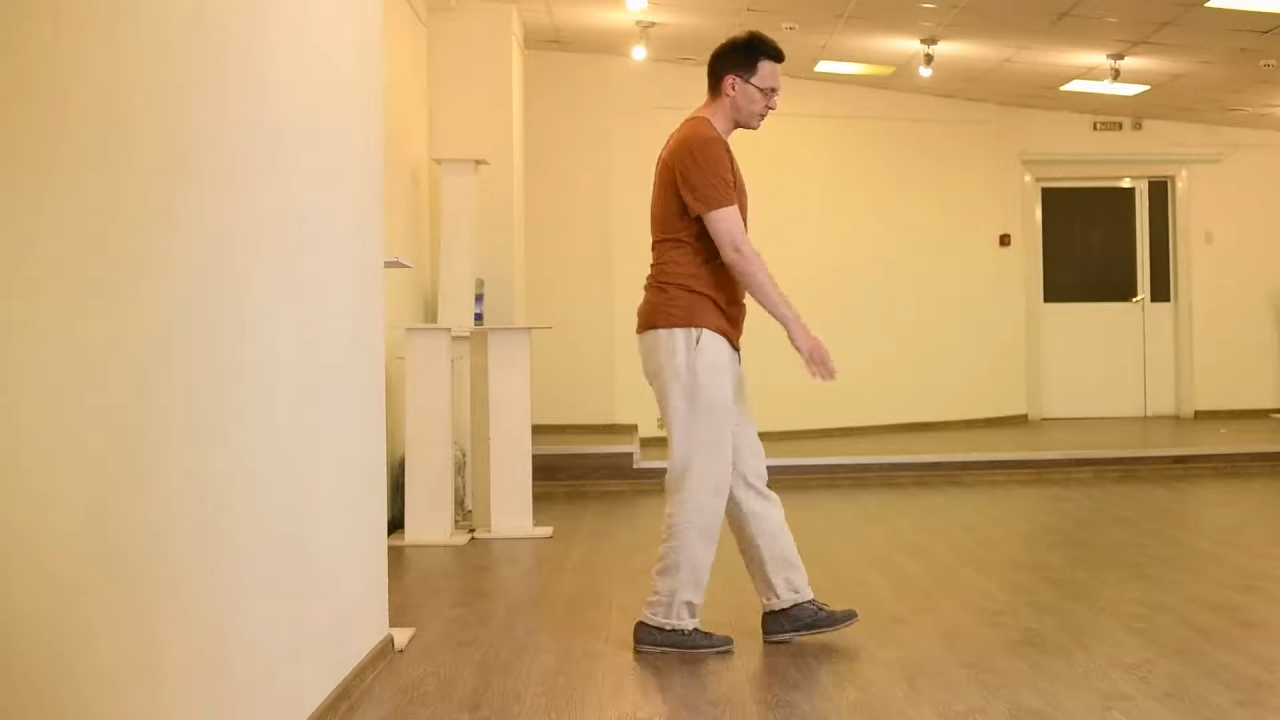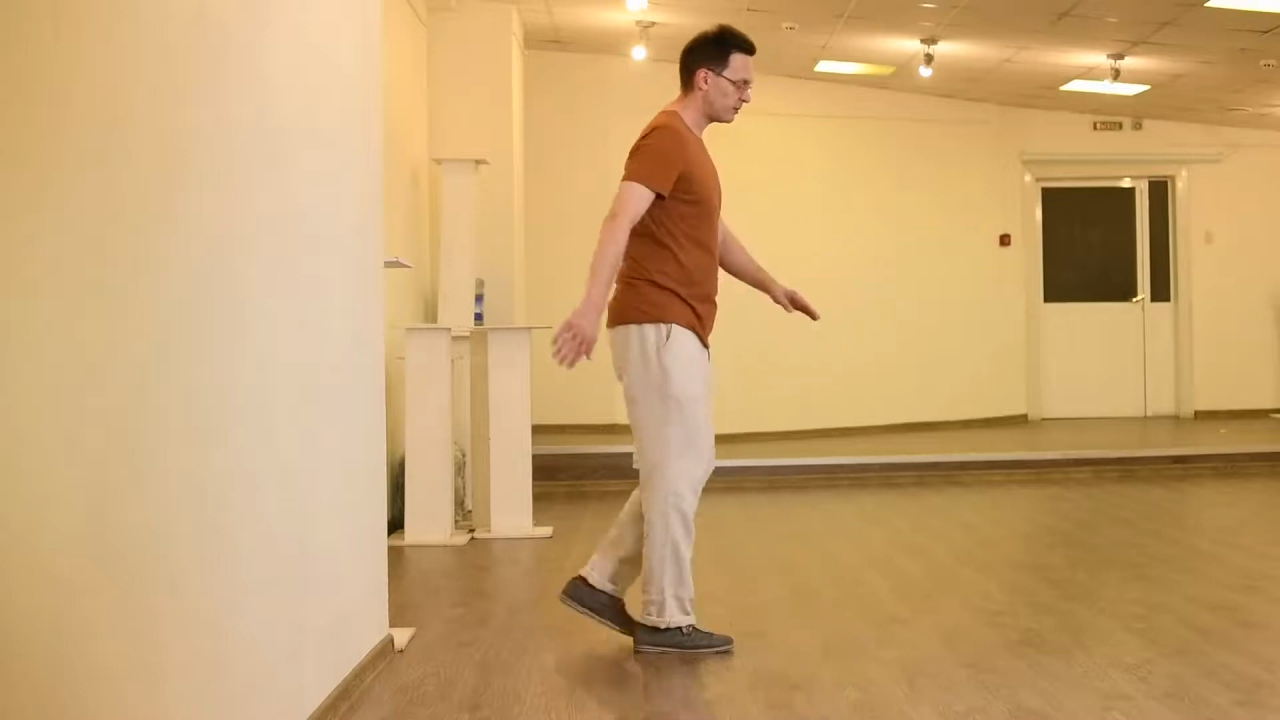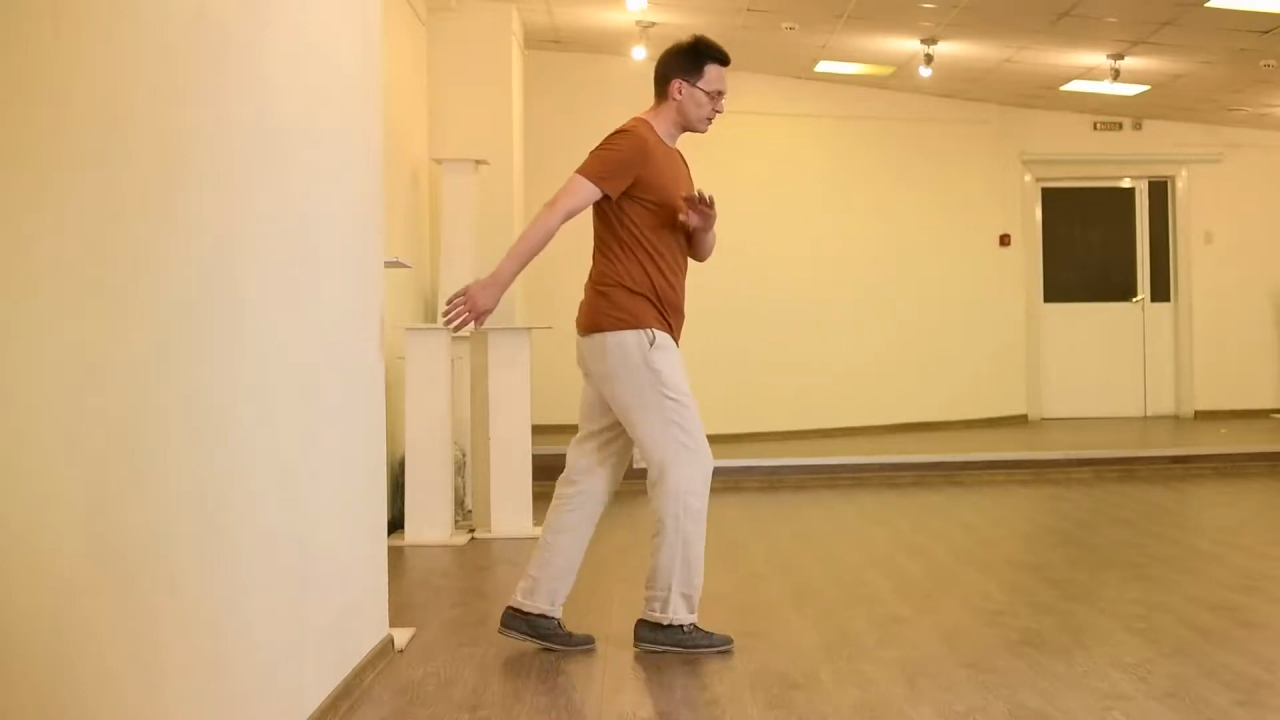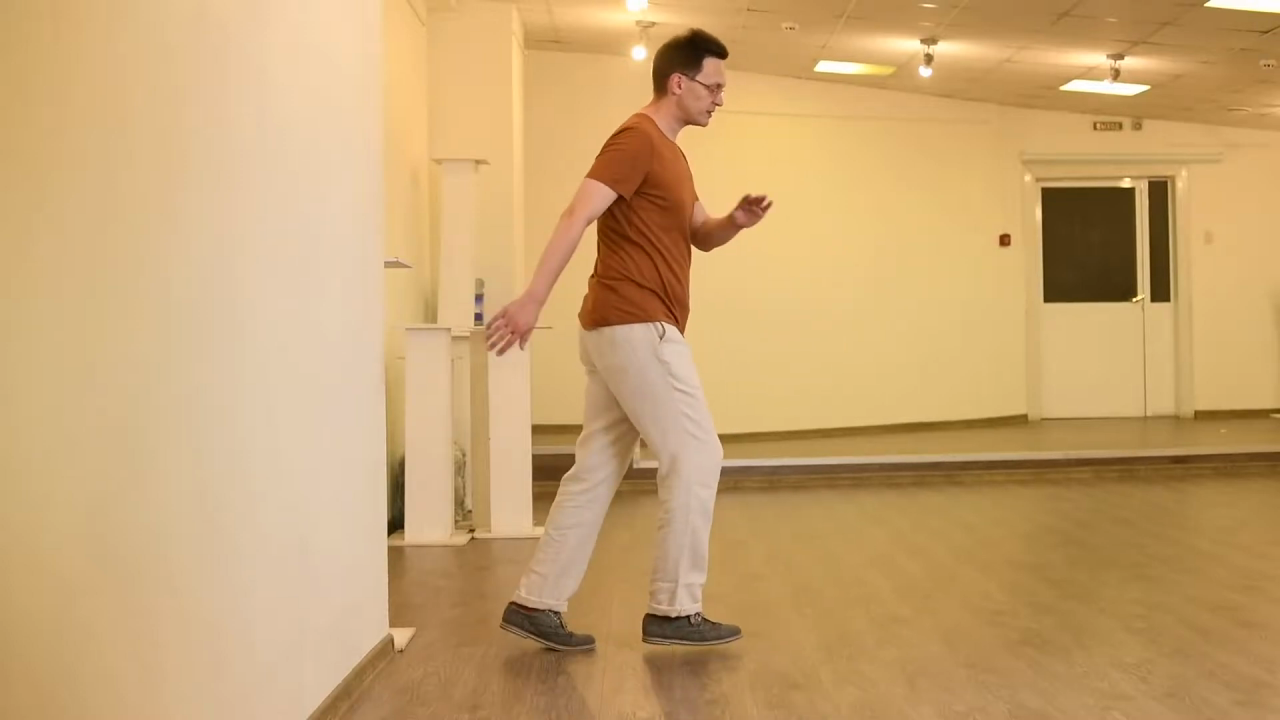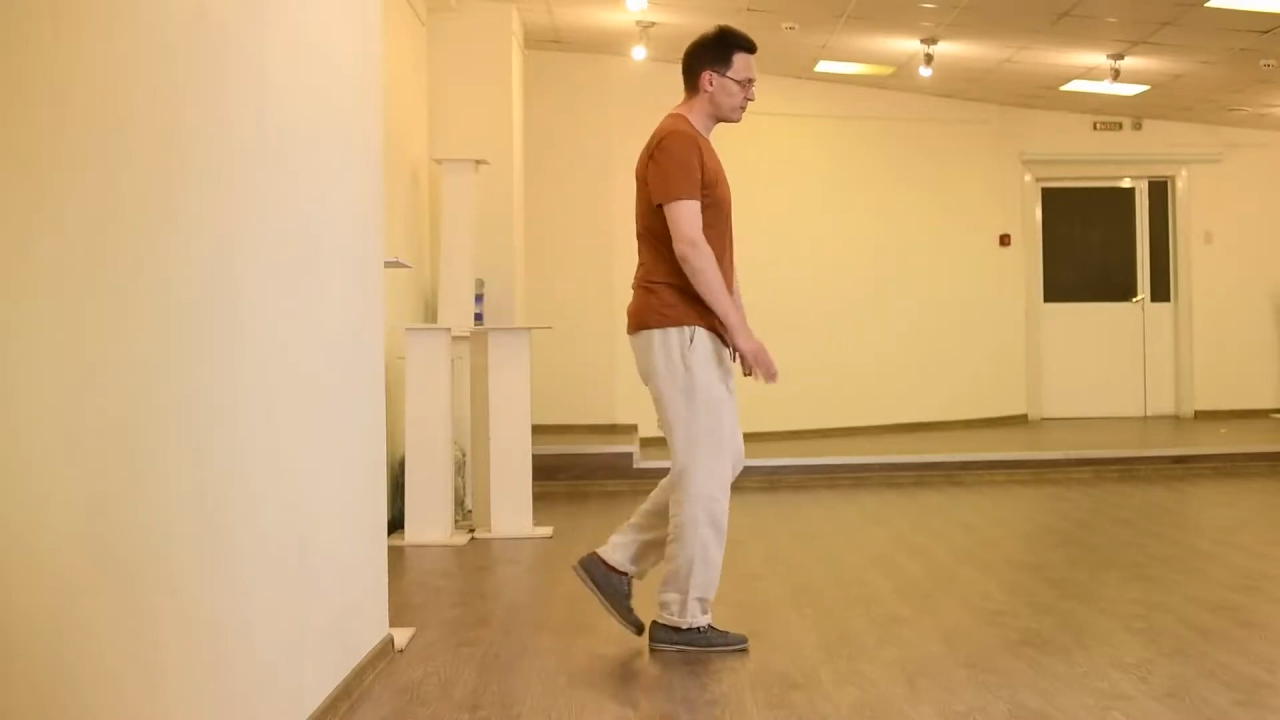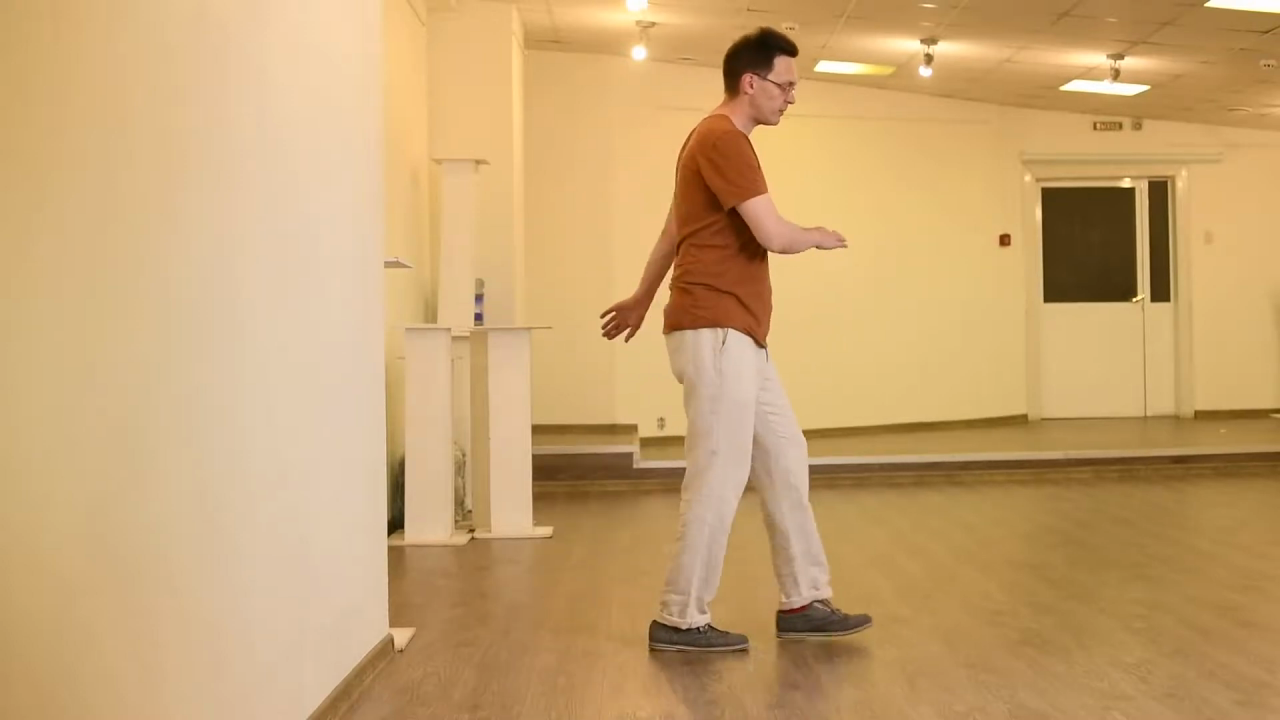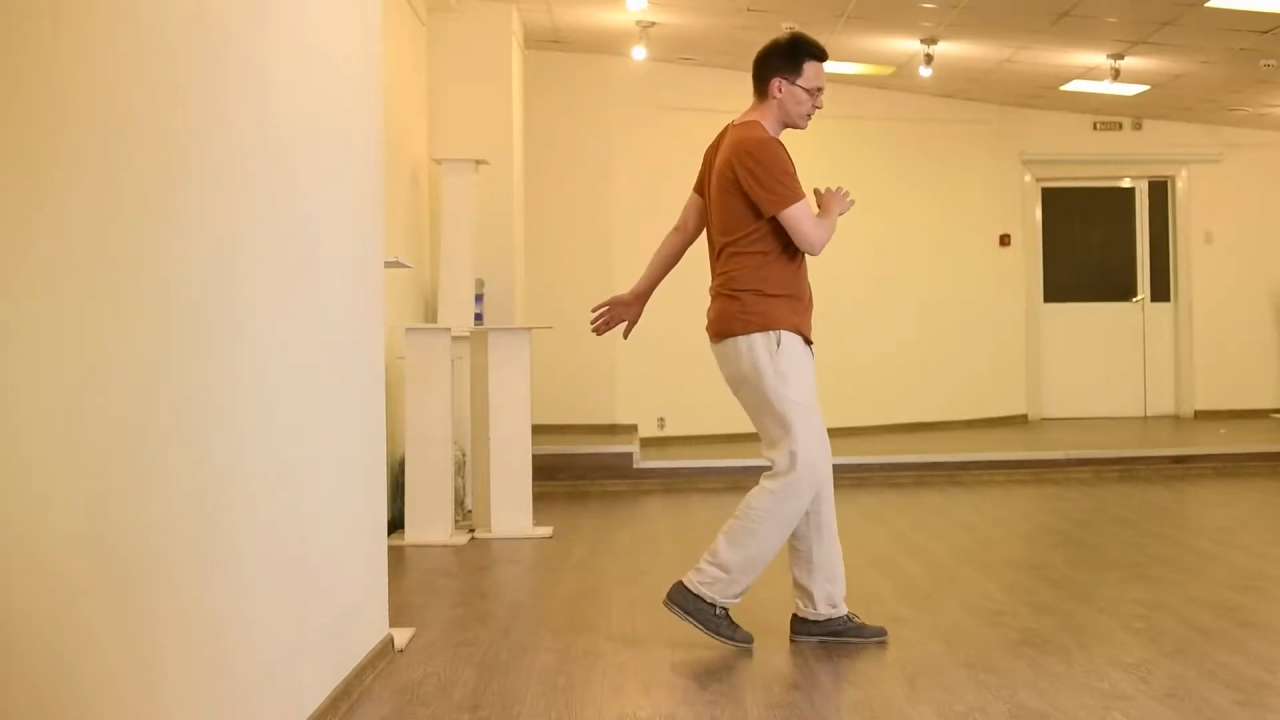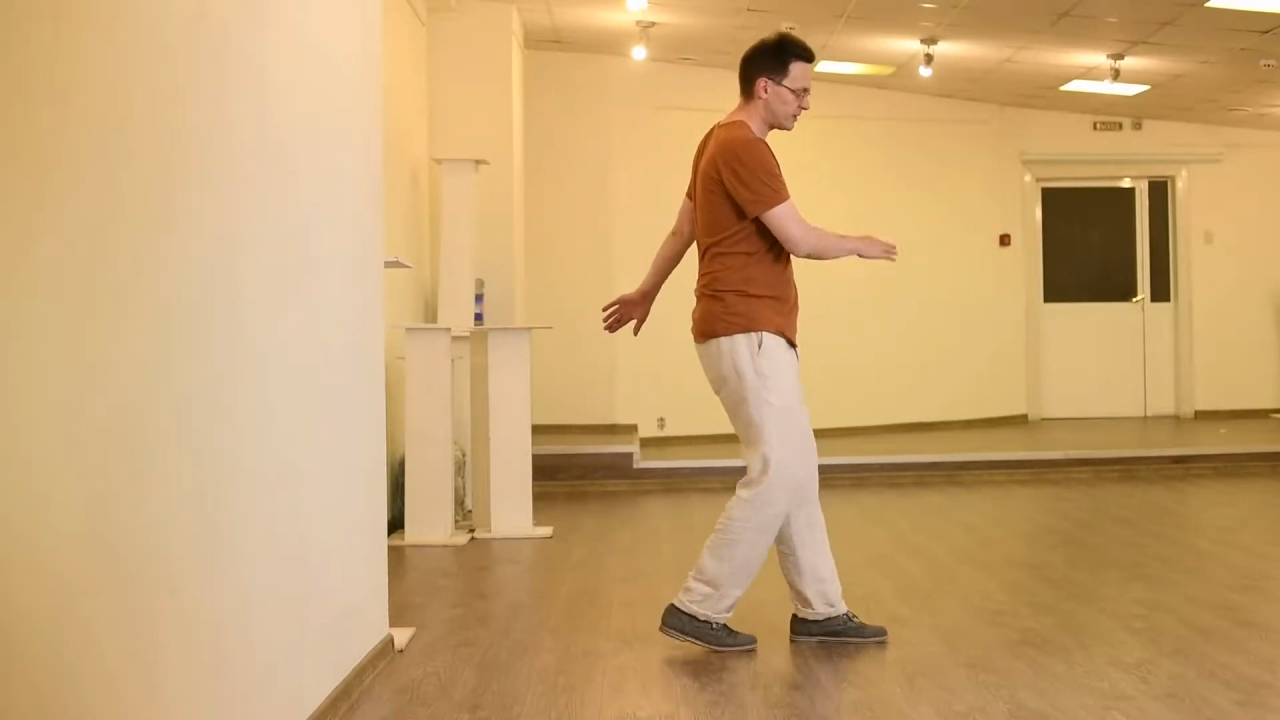
dt=0.3s
person 1, frame 1
left shoulder: (701, 143)
right shoulder: (702, 146)
right elbow: (736, 253)
right wrist: (800, 327)
left hip: (700, 334)
right hip: (688, 334)
left knee: (744, 471)
right knee: (703, 475)
left ankle: (789, 601)
right ankle: (666, 620)
person 1, frame 2
left shoulder: (690, 145)
right shoulder: (666, 137)
left elbow: (716, 237)
right elbow: (619, 221)
left wrist: (772, 286)
right wrist: (592, 302)
left hip: (676, 330)
right hip: (661, 328)
left knee: (689, 463)
right knee: (675, 471)
left ankle: (600, 581)
right ankle: (665, 619)
person 1, frame 3
left shoulder: (672, 159)
right shoulder: (632, 144)
left elbow: (700, 253)
right elbow: (557, 210)
left wrist: (704, 225)
right wrist: (496, 283)
left hip: (623, 336)
right hip: (630, 335)
left knee: (590, 475)
right knee: (686, 466)
left ankle: (532, 607)
right ankle: (668, 617)
person 1, frame 4
left shoulder: (669, 151)
right shoulder: (635, 139)
left elbow: (700, 236)
right elbow: (577, 217)
left wrist: (738, 220)
right wrist: (533, 298)
left hip: (626, 330)
right hip: (636, 327)
left knee: (597, 469)
right knee: (695, 458)
left ankle: (536, 603)
right ankle: (673, 607)
person 1, frame 5
left shoulder: (695, 146)
right shoulder: (677, 143)
right elbow: (687, 245)
left wrist: (733, 330)
right wrist: (740, 327)
left hip: (695, 331)
right hip: (677, 331)
left knee: (718, 460)
right knee: (710, 475)
left ankle: (613, 563)
right ankle: (683, 619)
person 1, frame 6
left shoulder: (716, 140)
right shoulder: (723, 140)
left elbow: (673, 229)
right elbow: (773, 235)
left wrist: (641, 298)
right wrist: (819, 236)
left hip: (733, 334)
right hip: (716, 332)
left knee: (785, 455)
right knee: (719, 475)
left ankle: (804, 600)
right ankle: (680, 618)
person 1, frame 7
left shoulder: (731, 143)
right shoulder: (759, 148)
left elbow: (684, 227)
right elbow: (811, 239)
left wrist: (639, 295)
right wrist: (832, 209)
left hip: (766, 334)
right hip: (762, 335)
left knee: (812, 470)
right knee: (798, 470)
left ankle: (821, 610)
right ankle: (706, 589)
person 1, frame 8
left shoulder: (723, 141)
right shoulder: (743, 148)
left elbow: (683, 228)
right elbow: (800, 240)
left wrist: (647, 292)
right wrist: (859, 246)
left hip: (749, 334)
right hip: (747, 334)
left knee: (796, 472)
right knee: (776, 474)
left ankle: (820, 608)
right ankle: (698, 608)
